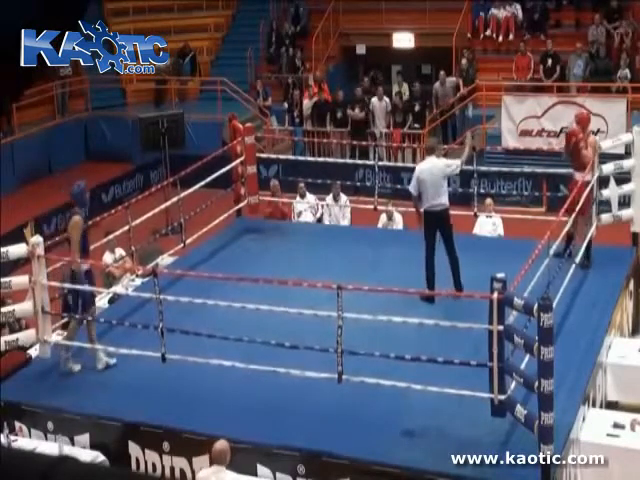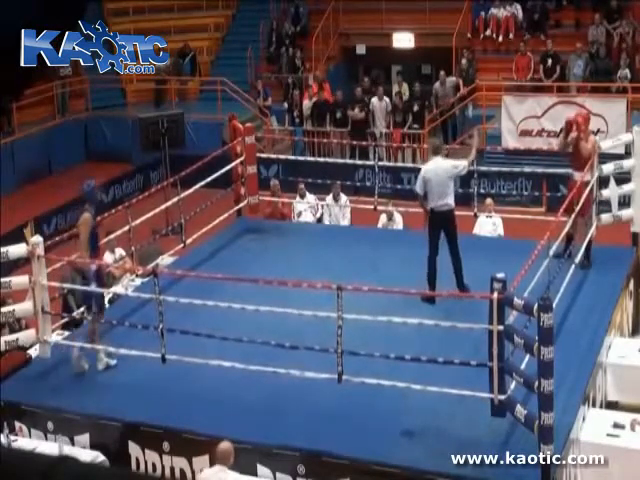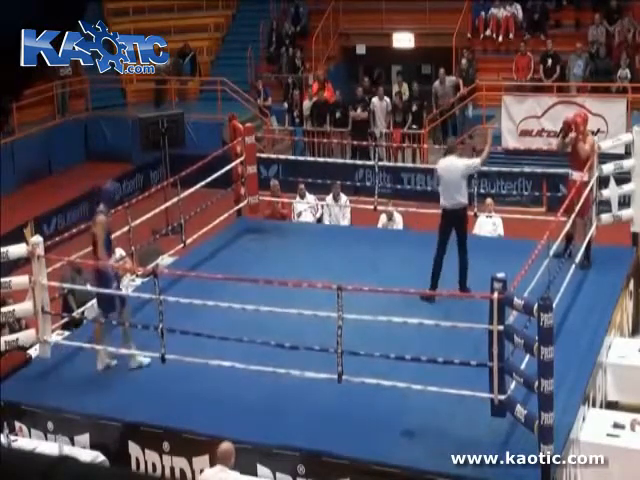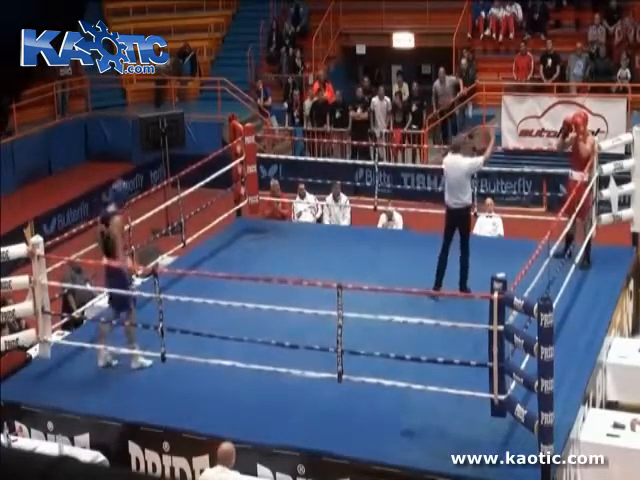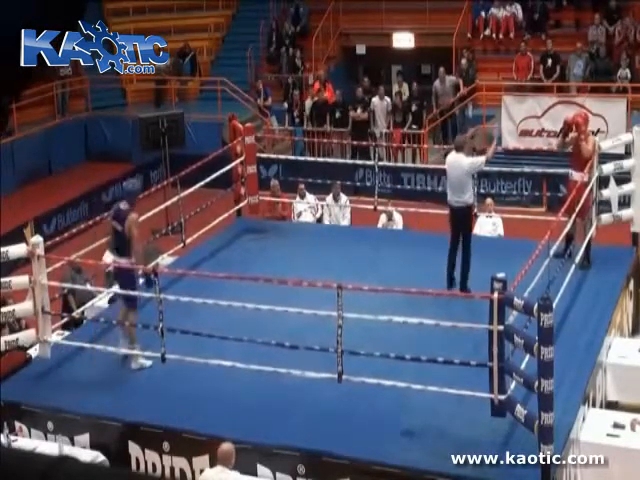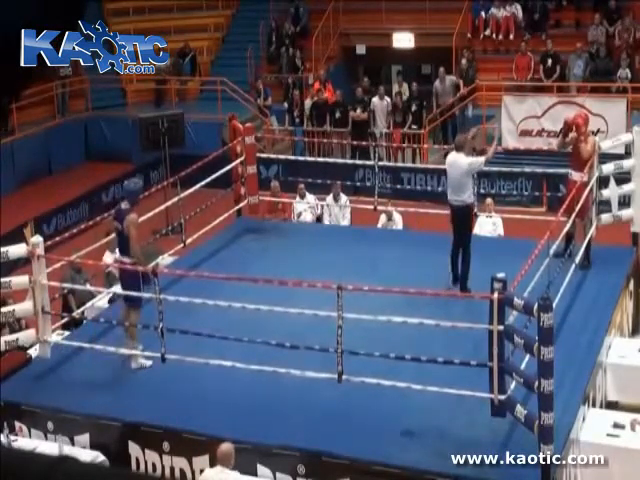
dt=0.3s
person 1, frame 1
left shoulder: (80, 216)
right shoulder: (76, 220)
right elbow: (75, 254)
right wrist: (82, 278)
left hip: (85, 270)
right hip: (80, 272)
left knee: (90, 313)
right knee: (78, 317)
left ankle: (99, 357)
right ankle: (66, 358)
person 1, frame 2
left shoulder: (91, 215)
right shoulder: (86, 217)
right elbow: (83, 250)
left wrist: (102, 269)
right wrist: (90, 276)
left hip: (95, 269)
right hip: (90, 271)
left knee: (98, 314)
right knee: (95, 314)
left ankle: (100, 357)
right ankle: (79, 351)
person 1, frame 3
left shoulder: (101, 215)
right shoulder: (101, 219)
right elbow: (101, 252)
left wrist: (115, 269)
right wrist: (111, 276)
left hip: (102, 271)
right hip: (105, 272)
left knee: (102, 315)
right knee: (121, 312)
left ankle: (101, 358)
right ankle: (133, 356)
person 1, frame 4
left shoulder: (104, 215)
right shoulder: (117, 219)
right elbow: (121, 250)
right wrist: (129, 272)
left hip: (109, 268)
right hip: (119, 270)
left knee: (114, 311)
right knee: (129, 312)
left ankle: (103, 354)
right ankle: (135, 358)
person 1, frame 5
left shoulder: (114, 210)
right shoulder: (132, 217)
left elbow: (112, 239)
right elbow: (136, 247)
left hip: (117, 263)
right hip: (128, 266)
left knee: (126, 304)
right knee: (132, 309)
left ankle: (124, 344)
right ankle: (135, 358)
person 1, frame 6
left shoulder: (118, 210)
right shoulder: (131, 217)
right elbow: (135, 248)
right wrist: (144, 268)
left hip: (122, 262)
right hip: (131, 264)
left knee: (128, 306)
right knee: (135, 309)
left ankle: (130, 344)
right ankle: (135, 357)
person 2, frame 1
left shoulder: (419, 168)
right shoulder: (443, 164)
left elbow: (414, 195)
right elbow: (462, 161)
left wrist: (419, 212)
right wrist: (468, 144)
left hip: (429, 213)
right hip: (443, 212)
left knee: (430, 253)
right knee: (451, 250)
left ankle: (430, 292)
right ankle: (458, 287)
person 2, frame 2
left shoulder: (426, 169)
right shoulder: (450, 165)
left elbow: (420, 194)
right elbow: (469, 161)
right wrist: (475, 143)
left hip: (434, 214)
right hip: (448, 213)
left knee: (433, 254)
right knee: (455, 251)
left ankle: (431, 292)
right ankle: (461, 286)
person 2, frame 3
left shoulder: (441, 165)
right shoulder: (463, 164)
right elbow: (482, 159)
right wrist: (489, 141)
left hip: (446, 212)
right hip: (460, 211)
left knee: (440, 252)
right knee: (462, 251)
left ankle: (432, 291)
right ankle: (463, 287)
person 2, frame 4
left shoulder: (447, 160)
right shoulder: (467, 163)
left elbow: (453, 150)
right elbow: (485, 157)
left wrist: (463, 138)
right wrist: (492, 139)
left hip: (450, 210)
right hip: (464, 210)
left knee: (444, 249)
right knee: (464, 249)
left ankle: (437, 286)
right ankle: (463, 286)
person 2, frame 5
left shoulder: (450, 158)
right shoulder: (469, 163)
left elbow: (458, 148)
right elbow: (488, 156)
left wrist: (467, 136)
right wrist: (495, 140)
left hip: (453, 208)
right hip: (465, 209)
left knee: (453, 245)
right knee: (466, 248)
left ankle: (450, 281)
right ankle: (463, 286)
person 2, frame 6
left shoulder: (450, 157)
right shoulder: (468, 162)
left elbow: (461, 148)
right elbow: (488, 157)
left wrist: (469, 136)
right wrist: (495, 139)
left hip: (453, 206)
right hip: (465, 208)
left knee: (456, 243)
right knee: (465, 247)
left ankle: (455, 278)
right ankle: (463, 286)
person 3, frame 1
left shoulder: (591, 140)
right shoulder: (575, 137)
left elbow: (589, 161)
right elbow: (567, 156)
left wrist: (580, 143)
right wrist: (568, 143)
left hip: (585, 182)
right hip: (575, 179)
left knee: (585, 219)
right knee: (572, 216)
left ankle: (587, 256)
right ankle: (567, 249)
person 3, frame 2
left shoulder: (591, 139)
right shoulder: (574, 136)
left elbow: (586, 153)
right elbow: (561, 149)
left wrist: (581, 134)
right wrist: (566, 133)
left hip: (585, 181)
right hip: (574, 179)
left knee: (585, 219)
left ankle: (587, 257)
right ankle: (567, 250)
person 3, frame 3
left shoulder: (590, 139)
right shoulder: (573, 137)
left elbow: (584, 154)
right elbow: (560, 149)
left wrist: (579, 136)
right wrist: (564, 133)
left hip: (584, 181)
right hip: (573, 179)
left knee: (583, 218)
left ankle: (587, 257)
right ankle: (567, 249)
person 3, frame 4
left shoulder: (589, 139)
right shoulder: (573, 137)
left elbow: (584, 153)
right elbow: (560, 148)
left wrist: (580, 135)
right wrist: (564, 133)
left hip: (584, 181)
right hip: (573, 179)
left knee: (584, 219)
right knee: (571, 216)
left ankle: (587, 257)
right ankle: (567, 249)
person 3, frame 5
left shoulder: (590, 139)
right shoulder: (574, 137)
left elbow: (587, 154)
right elbow: (560, 147)
left wrist: (582, 135)
right wrist: (565, 132)
left hip: (584, 181)
right hip: (573, 179)
left knee: (584, 219)
right knee: (571, 216)
left ankle: (587, 257)
right ankle: (567, 249)
person 3, frame 6
left shoulder: (591, 140)
right shoulder: (574, 137)
left elbow: (585, 155)
right elbow: (560, 146)
left wrist: (581, 136)
right wrist: (565, 132)
left hip: (584, 181)
right hip: (573, 178)
left knee: (584, 219)
right knee: (570, 215)
left ankle: (587, 257)
right ankle: (567, 249)
